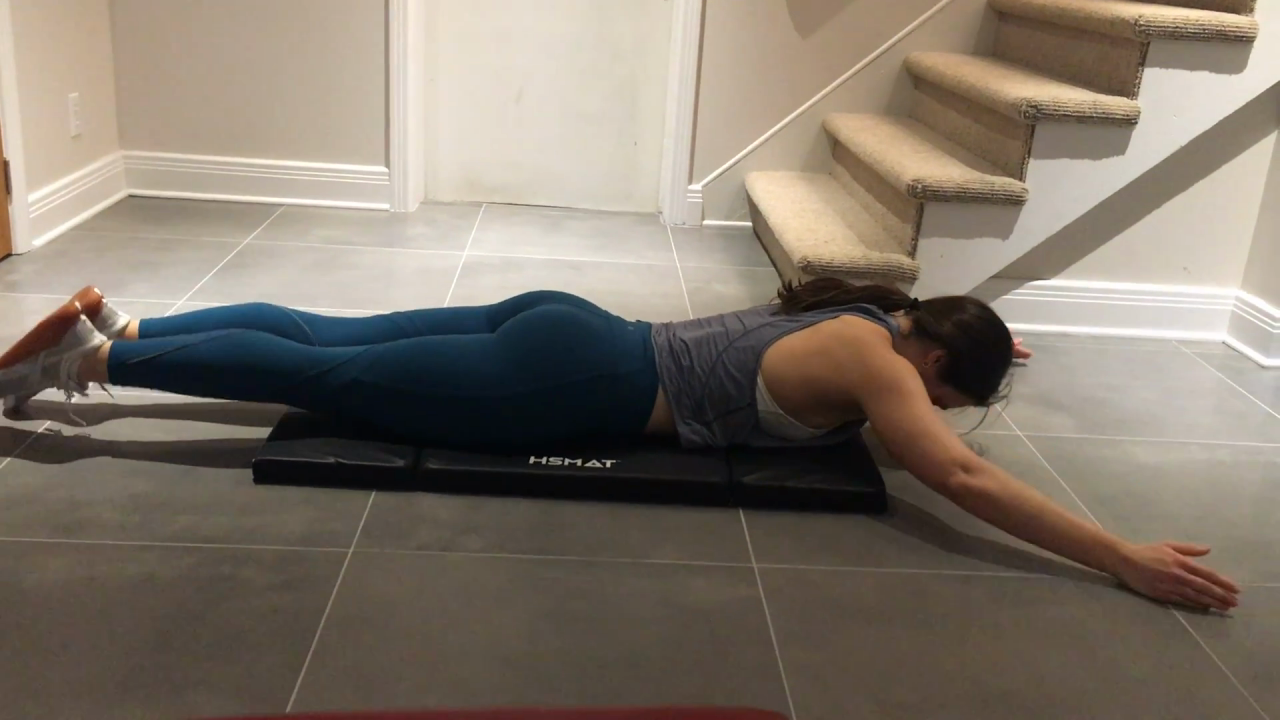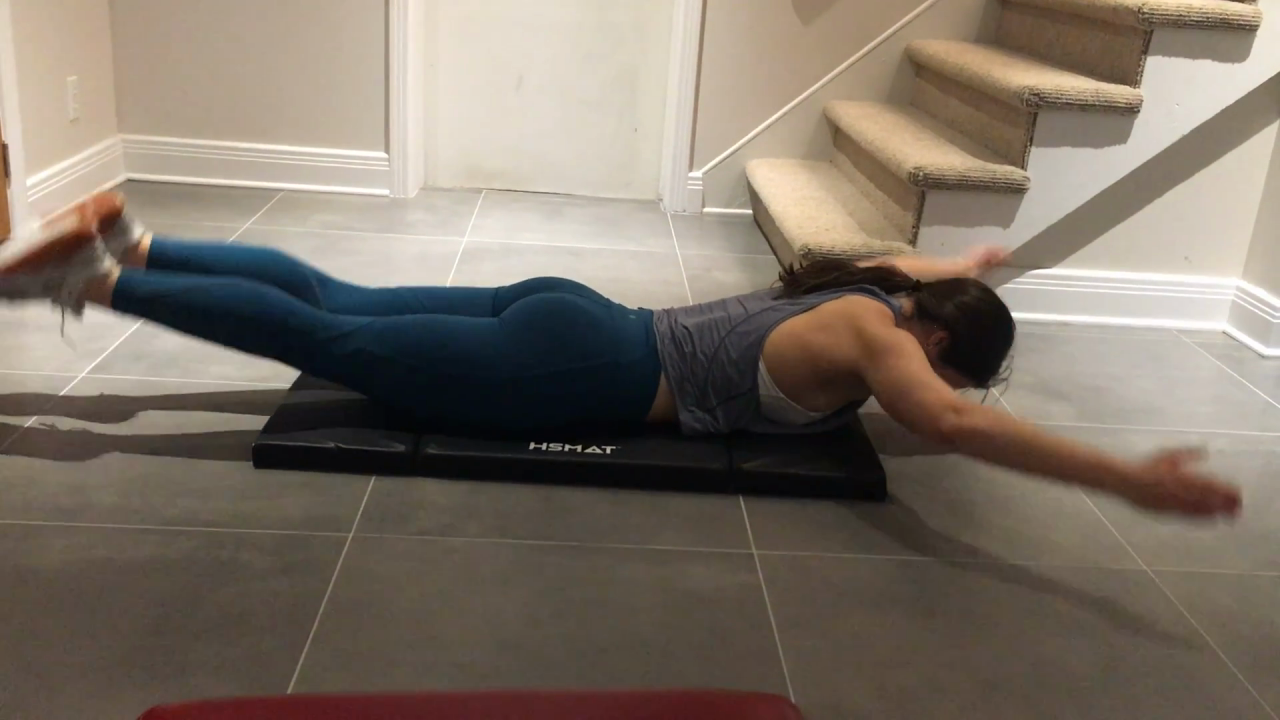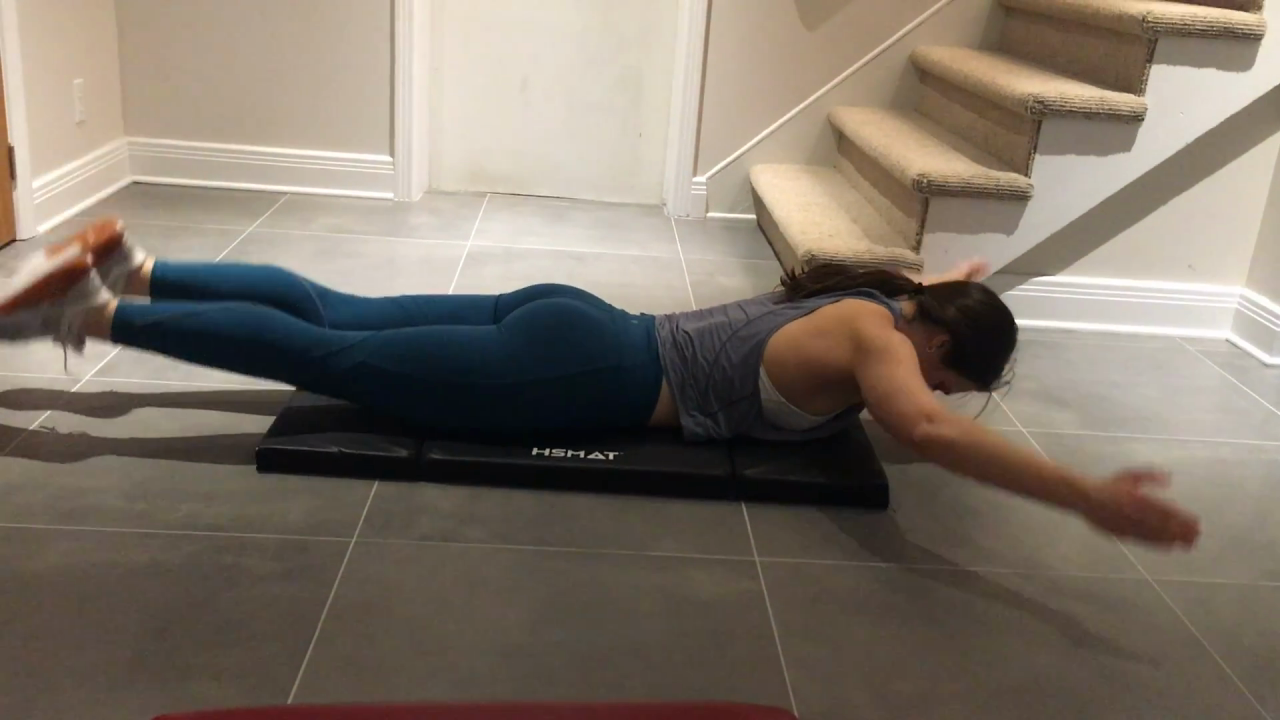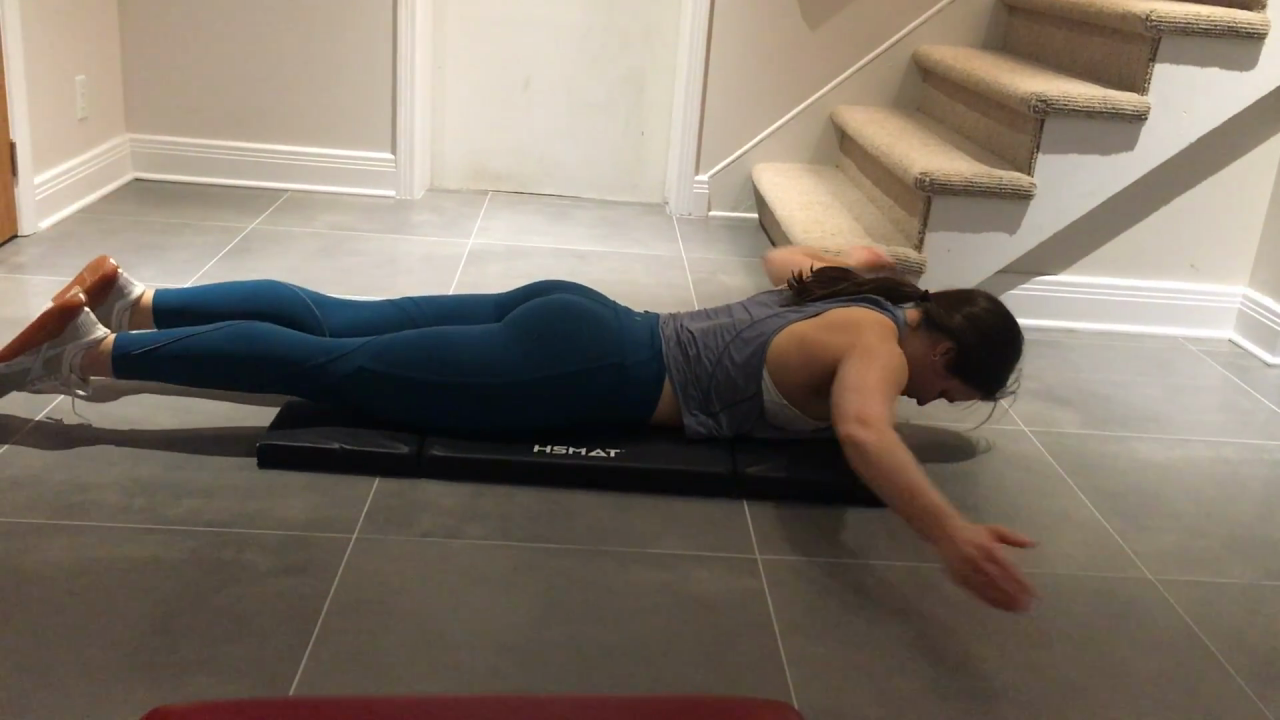
dt=0.5s
person 1, frame 1
left shoulder: (866, 316)
right shoulder: (872, 367)
right elbow: (965, 476)
left wrist: (984, 337)
right wrist: (1127, 559)
left hip: (564, 332)
right hip: (572, 384)
left knee: (329, 338)
right knee: (330, 374)
left ankle: (113, 326)
person 1, frame 2
left shoulder: (861, 289)
right shoulder: (878, 341)
left elbow: (903, 269)
right elbow: (949, 422)
left wrist: (964, 271)
right wrist: (1126, 480)
left hip: (564, 321)
right hip: (574, 377)
left knee: (338, 304)
right knee: (332, 347)
left ankle: (130, 246)
right ankle: (100, 280)
person 1, frame 3
left shoulder: (867, 297)
right shoulder: (877, 344)
right elbow: (921, 432)
left wrist: (944, 282)
right wrist: (1088, 497)
left hip: (567, 329)
right hip: (579, 381)
left knee: (337, 318)
right knee: (331, 359)
left ankle: (131, 271)
right ankle: (96, 310)
person 1, frame 4
left shoulder: (852, 301)
right shoulder: (881, 345)
left elbow: (786, 262)
right elbow: (867, 429)
right wrist: (947, 533)
left hip: (567, 320)
right hip: (581, 374)
left knee: (339, 321)
right knee: (331, 367)
left ankle: (131, 303)
right ankle: (93, 355)
